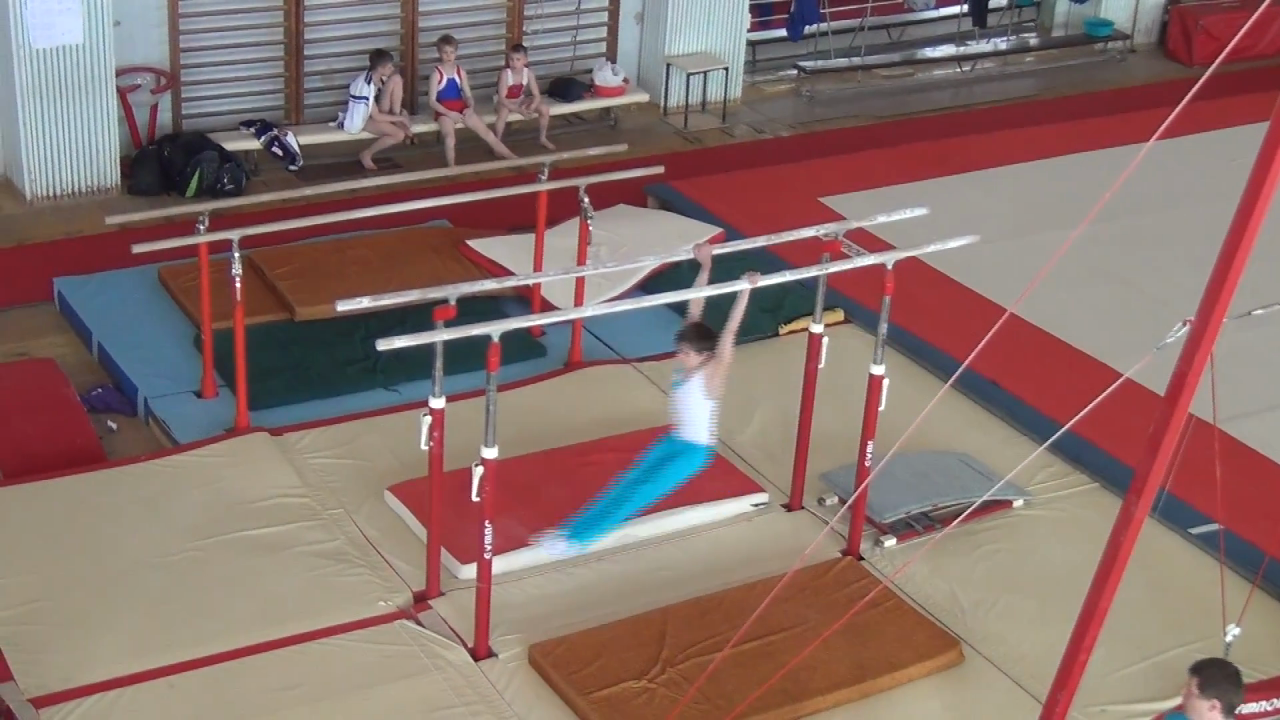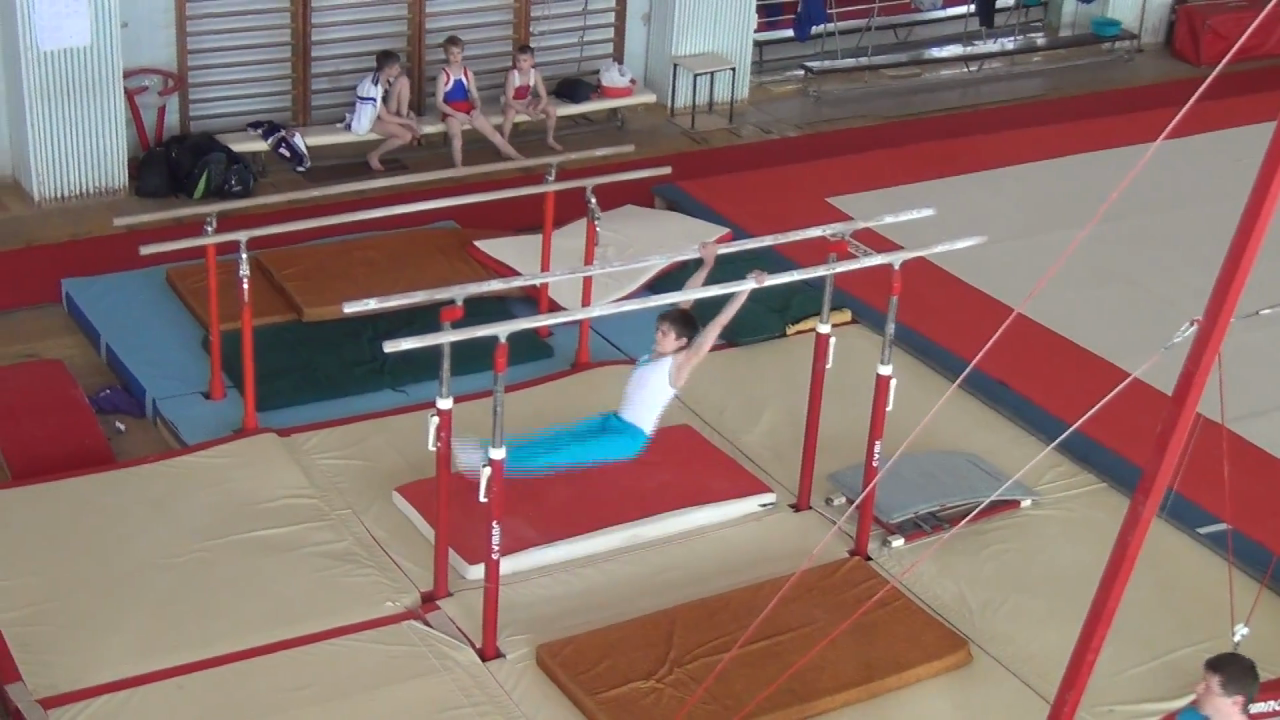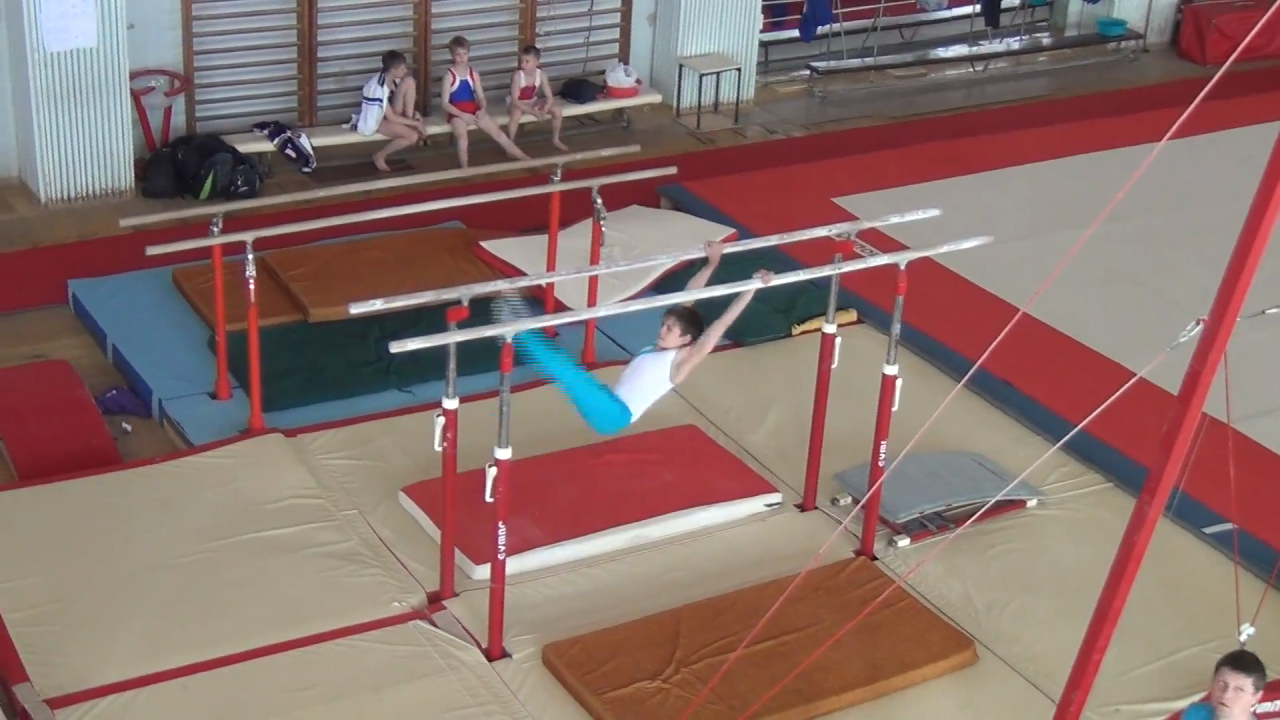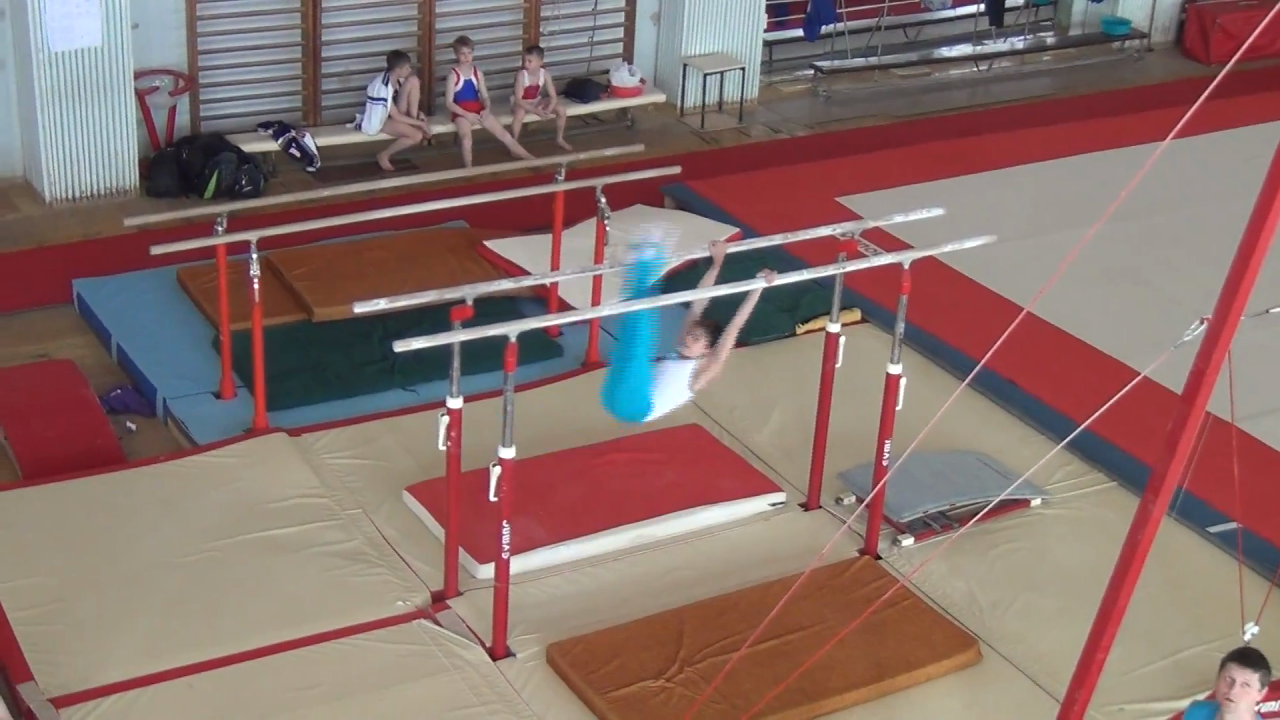
dt=0.2s
person 1, frame 1
left shoulder: (712, 375)
right shoulder: (688, 365)
left elbow: (728, 336)
right elbow: (695, 310)
left wrist: (744, 292)
right wrist: (705, 267)
left hip: (693, 452)
right hip: (673, 442)
left knee: (635, 495)
right knee: (622, 487)
left ankle: (578, 538)
right ankle: (573, 534)
person 1, frame 2
left shoulder: (681, 366)
right shoulder: (660, 354)
left elbow: (714, 327)
right elbow: (682, 306)
left wrist: (745, 290)
right wrist: (705, 266)
left hip: (630, 438)
right hip: (614, 421)
left knee: (566, 451)
right knee: (553, 438)
left ankle: (491, 459)
right ankle: (485, 452)
person 1, frame 3
left shoulder: (684, 359)
right shoulder: (656, 345)
left elbow: (719, 327)
right elbow: (686, 304)
left wrist: (752, 289)
right wrist: (712, 264)
left hip: (618, 416)
right hip: (608, 403)
left knee: (573, 374)
left ankle: (520, 331)
person 1, frame 4
left shoulder: (706, 370)
right shoulder: (678, 356)
left elbow: (732, 331)
right elbow: (697, 306)
left wrist: (759, 289)
right wrist: (716, 265)
left hip: (636, 406)
right hip: (616, 396)
